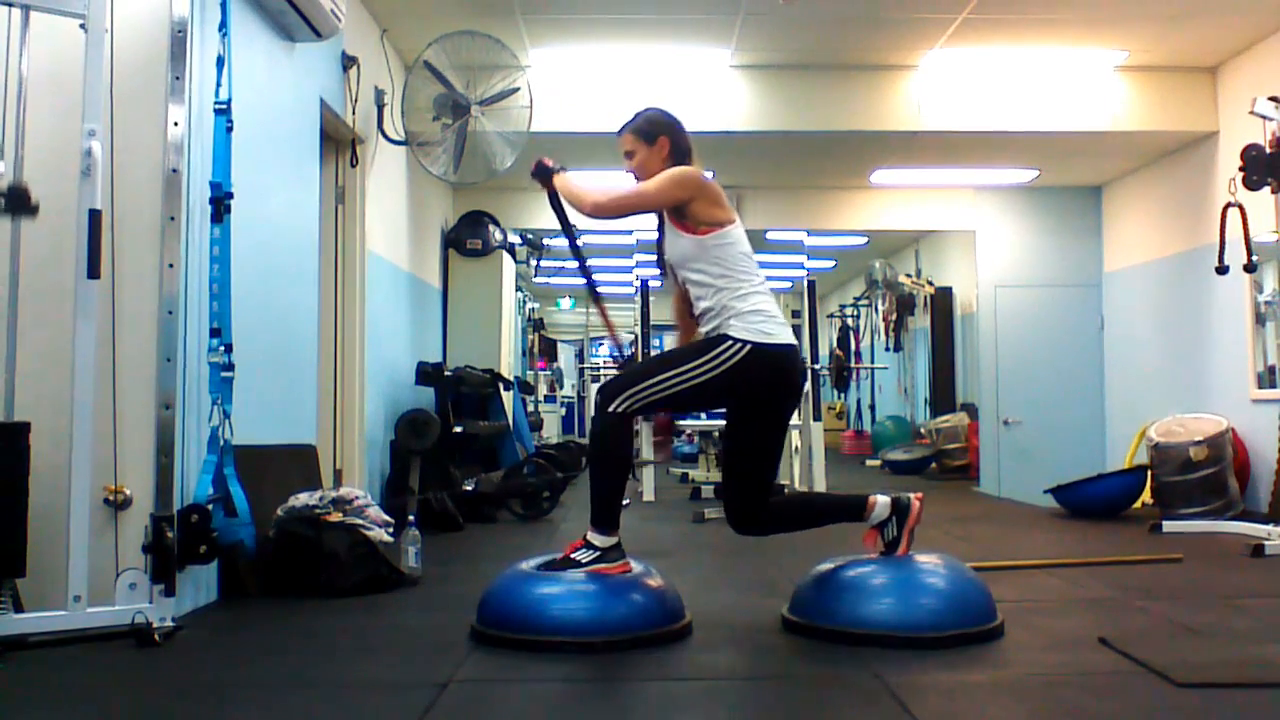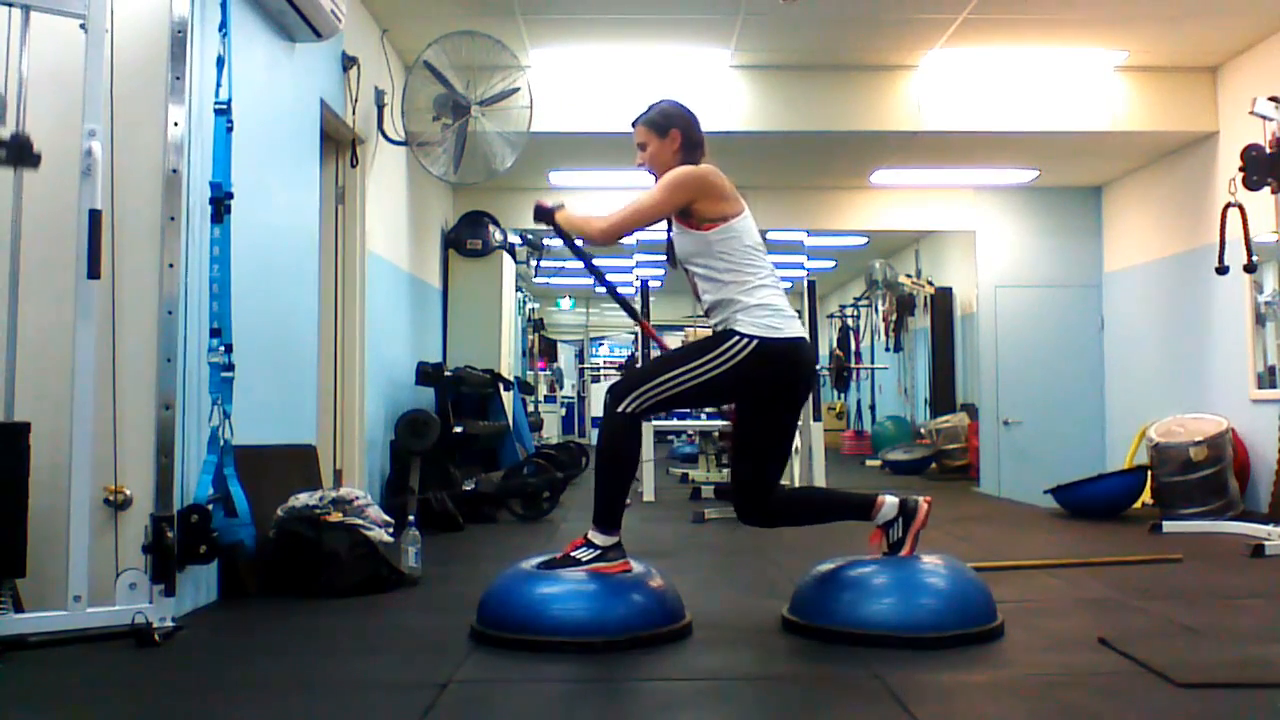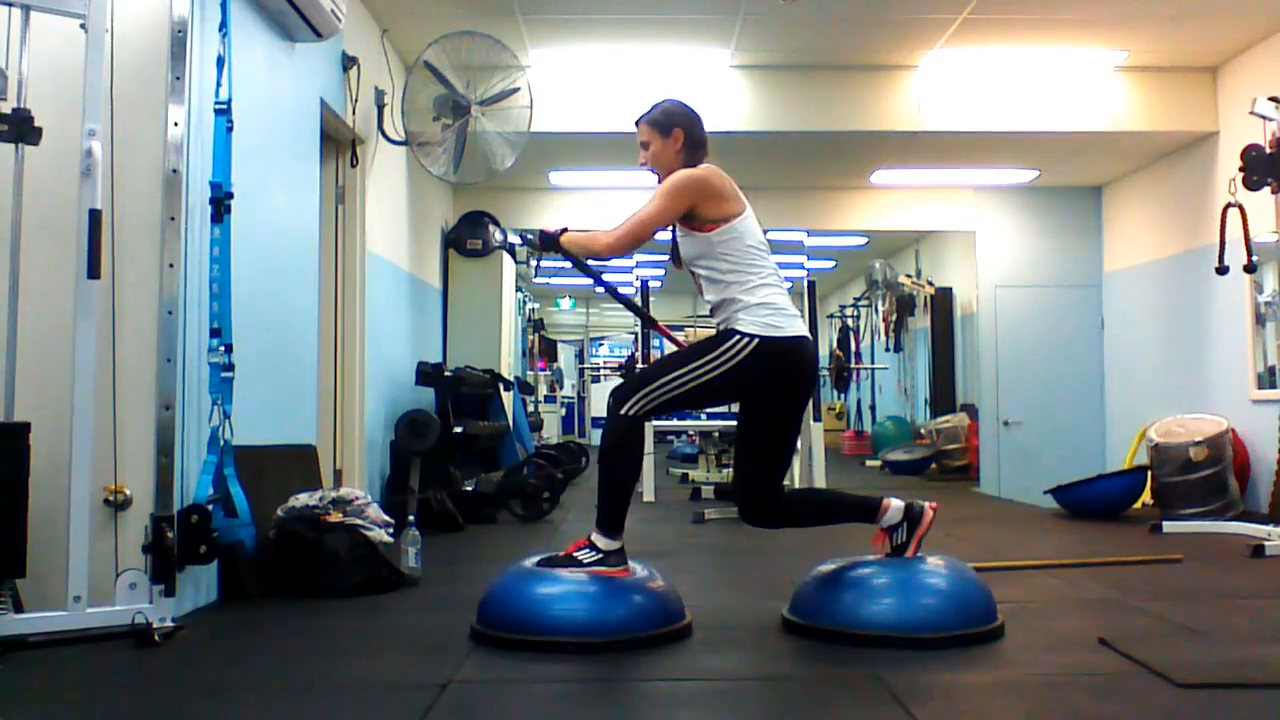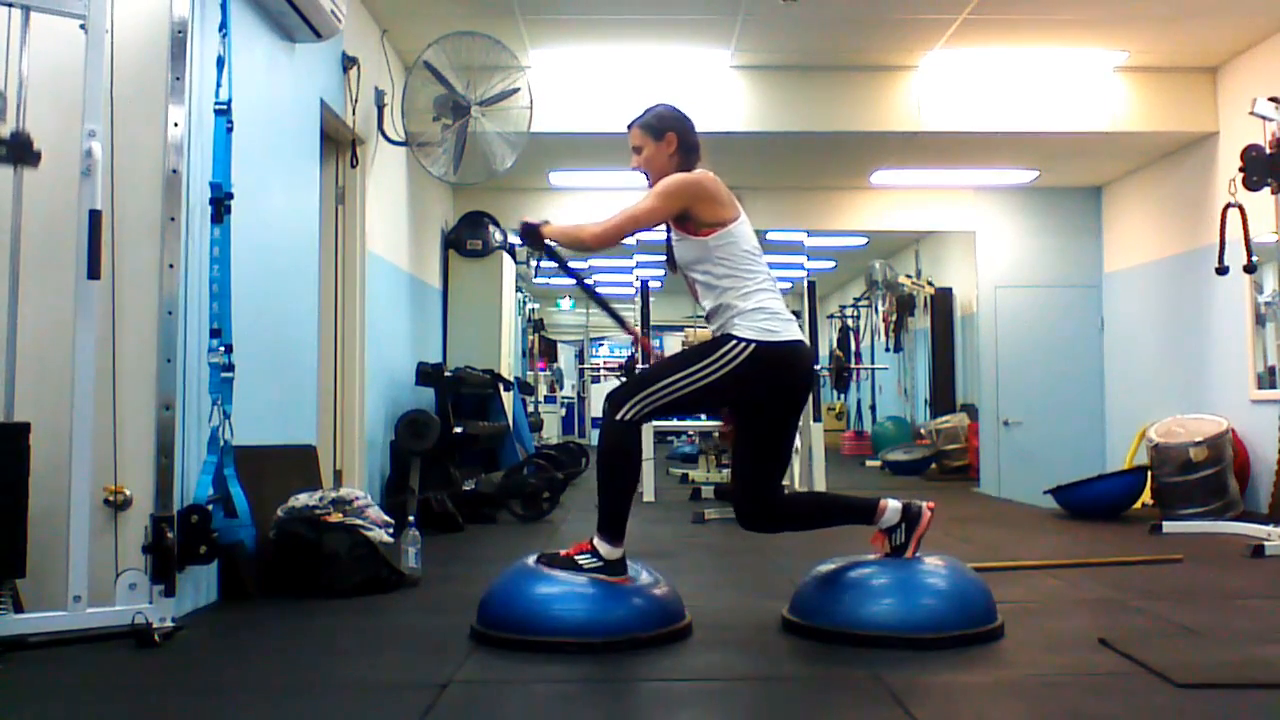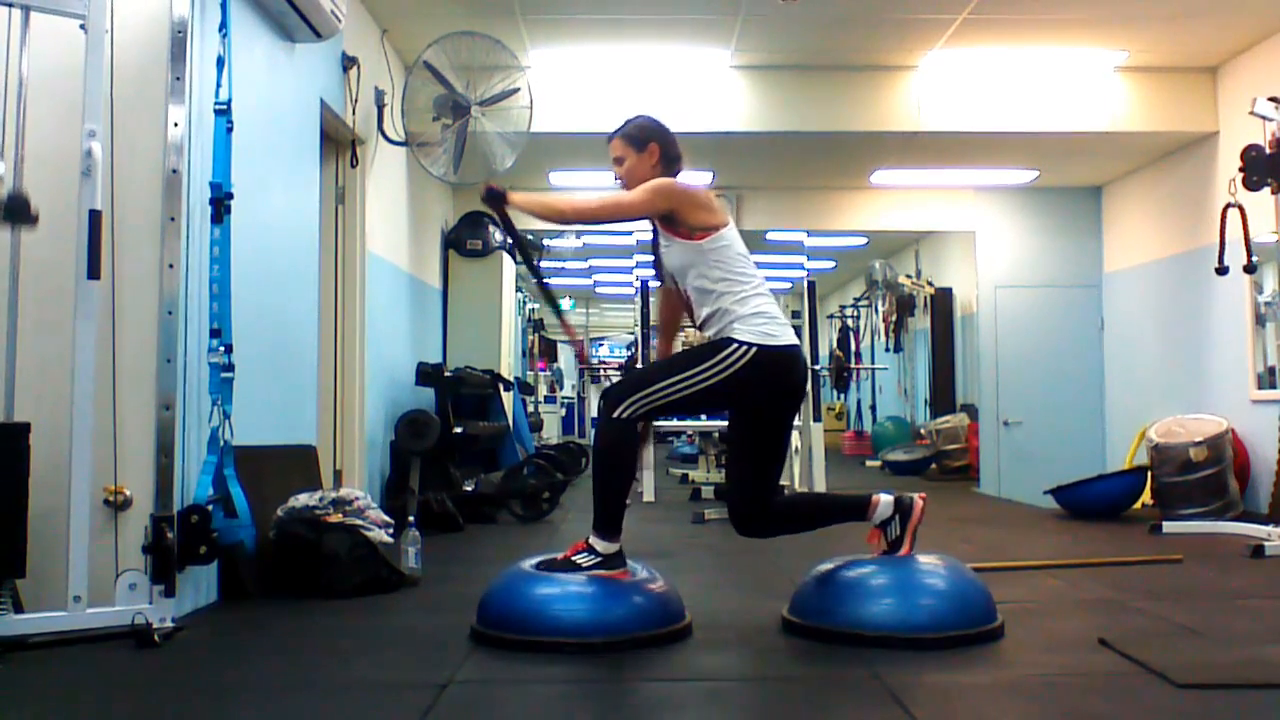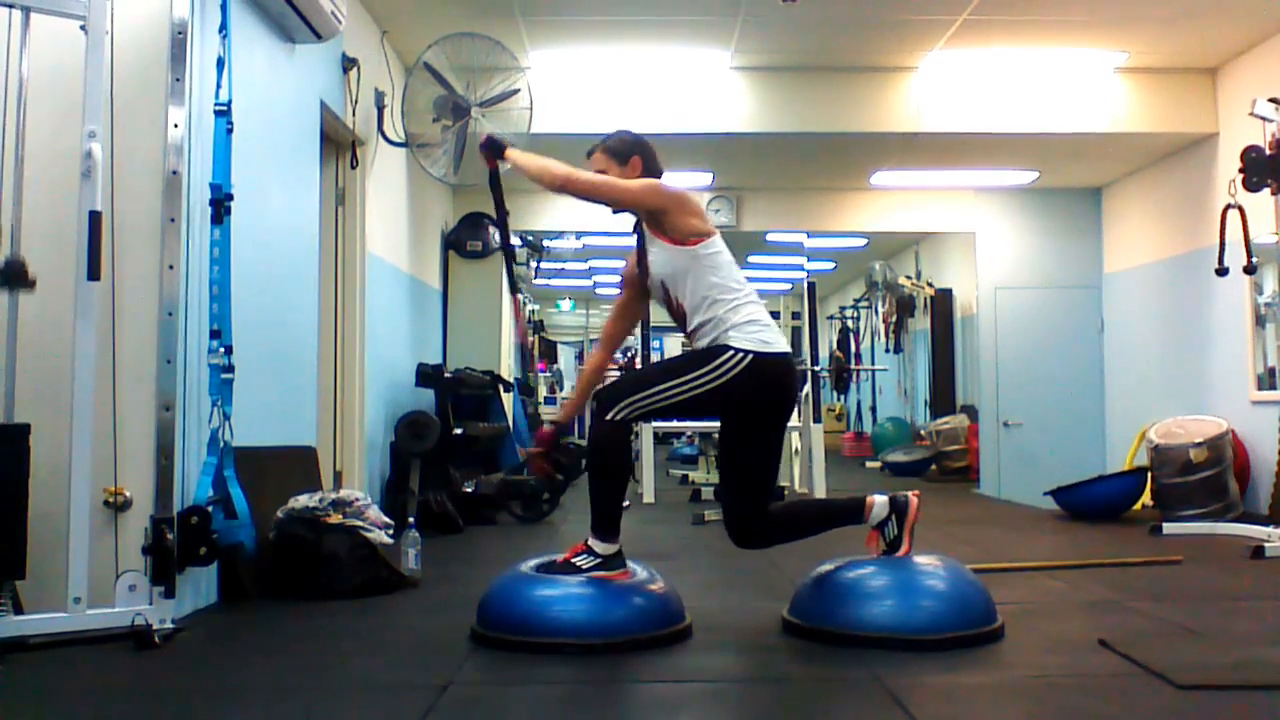
dt=0.2s
person 1, frame 1
left shoulder: (689, 183)
right shoulder: (679, 220)
left elbow: (598, 205)
right elbow: (689, 320)
left wrist: (555, 176)
right wrist: (670, 405)
left hip: (751, 348)
right hip: (773, 362)
left knee: (614, 399)
right knee: (748, 513)
left ankle: (602, 545)
right ankle: (887, 509)
person 1, frame 2
left shoulder: (694, 180)
right shoulder: (699, 197)
left elbow: (605, 230)
left wrist: (556, 215)
right wrist: (732, 390)
left hip: (760, 343)
right hip: (785, 353)
left knee: (624, 400)
right knee: (755, 503)
left ankle: (603, 544)
right ankle: (894, 509)
person 1, frame 3
left shoulder: (695, 182)
right shoulder: (704, 193)
left elbow: (612, 244)
left wrist: (558, 240)
left hip: (762, 342)
right hip: (789, 352)
left knee: (628, 403)
right knee: (760, 504)
left ankle: (606, 546)
right ankle: (898, 513)
person 1, frame 4
left shoulder: (690, 186)
right shoulder: (690, 217)
left elbow: (601, 236)
left wrist: (542, 231)
right wrist: (719, 392)
left hip: (759, 347)
right hip: (784, 359)
left knee: (622, 406)
right knee: (758, 510)
left ankle: (606, 552)
right ankle: (895, 512)
person 1, frame 5
left shoulder: (679, 195)
right shoulder: (666, 235)
left elbow: (576, 210)
right elbow: (666, 332)
left wrist: (509, 198)
right wrist: (638, 418)
left hip: (755, 351)
right hip: (773, 364)
left knee: (618, 404)
right knee: (754, 516)
left ankle: (604, 550)
right ankle: (887, 507)
person 1, frame 6
left shoulder: (668, 201)
right shoulder: (638, 263)
left elbow: (568, 177)
right elbow: (604, 348)
left wrist: (508, 153)
right wrist: (560, 422)
left hip: (750, 359)
right hip: (758, 372)
left knee: (612, 406)
right knee: (750, 527)
left ankle: (603, 552)
right ankle: (883, 508)
